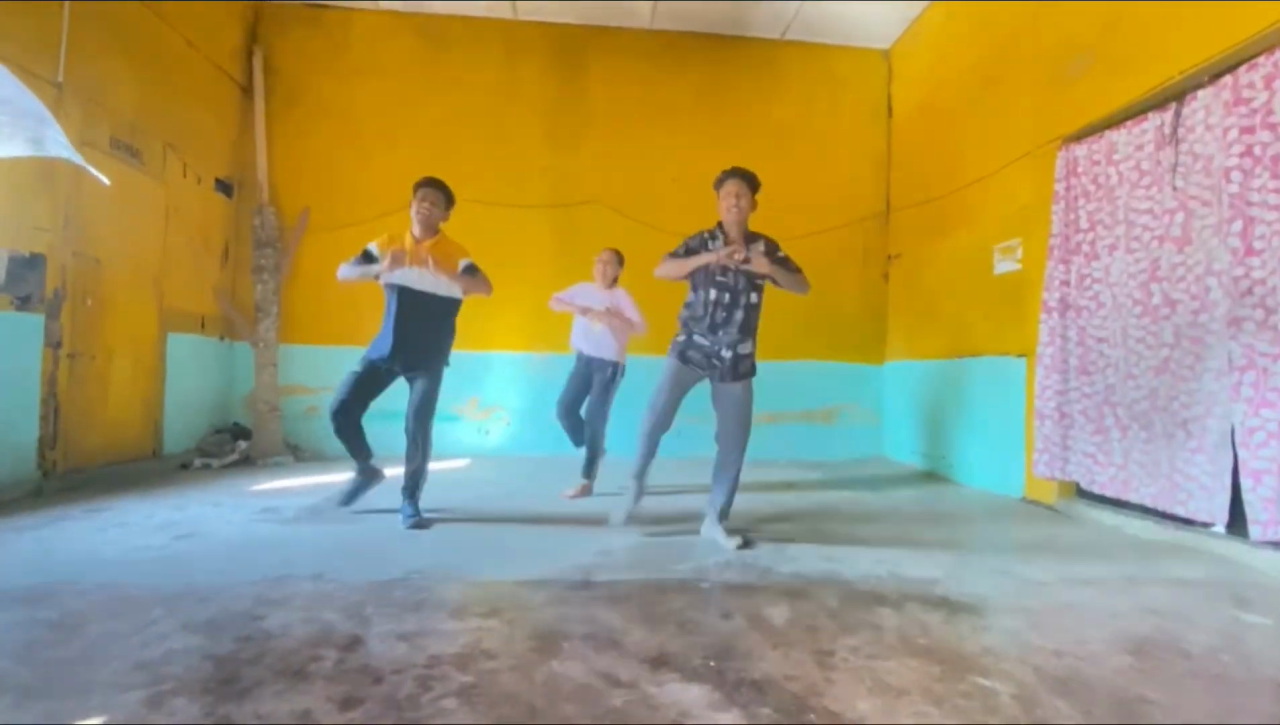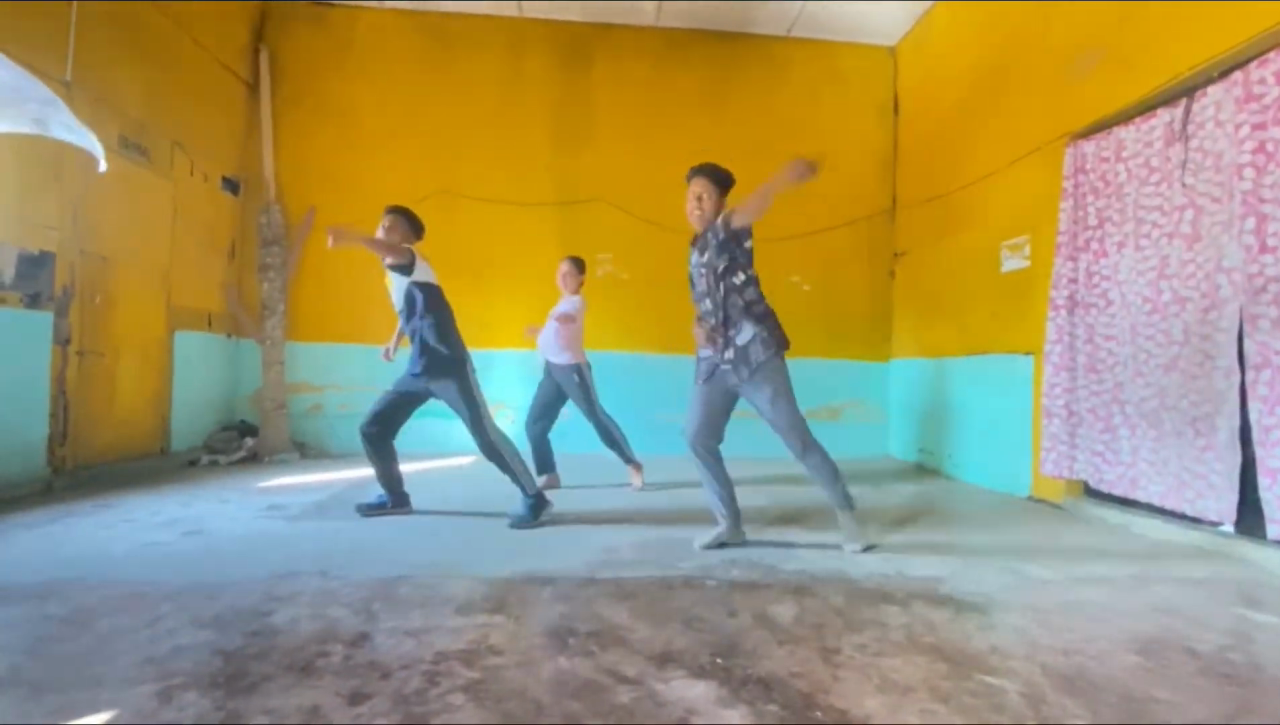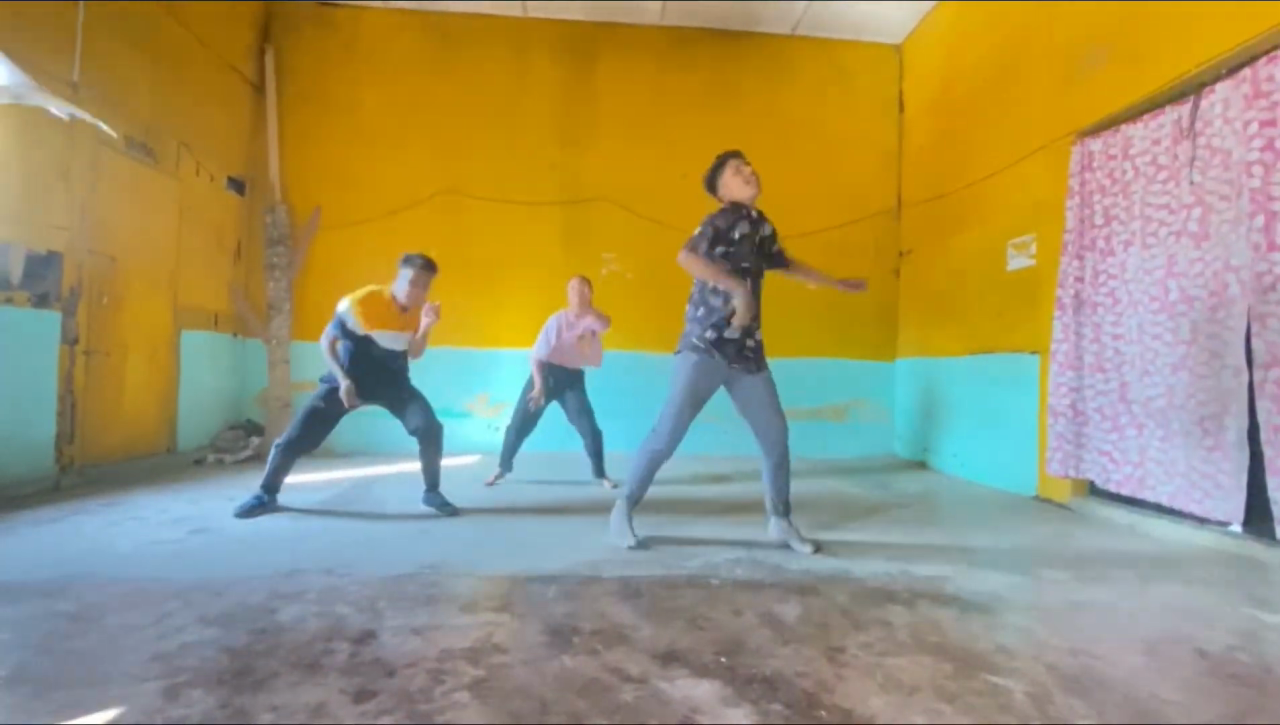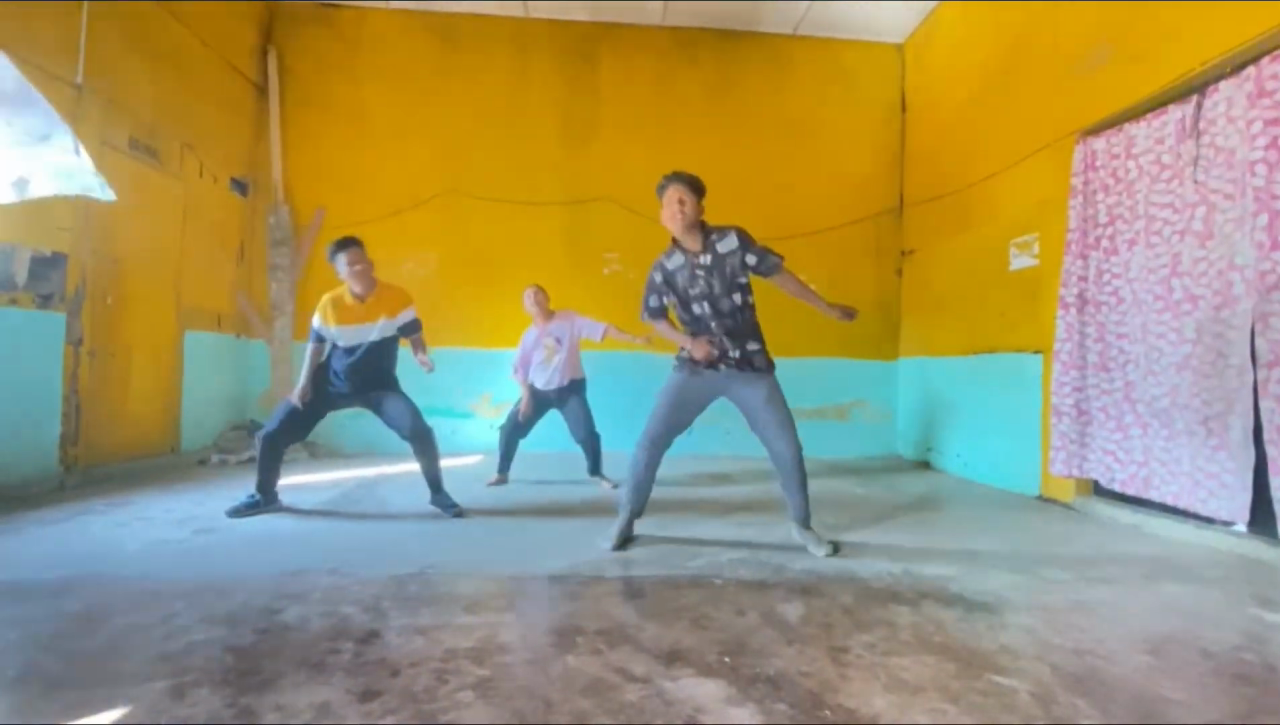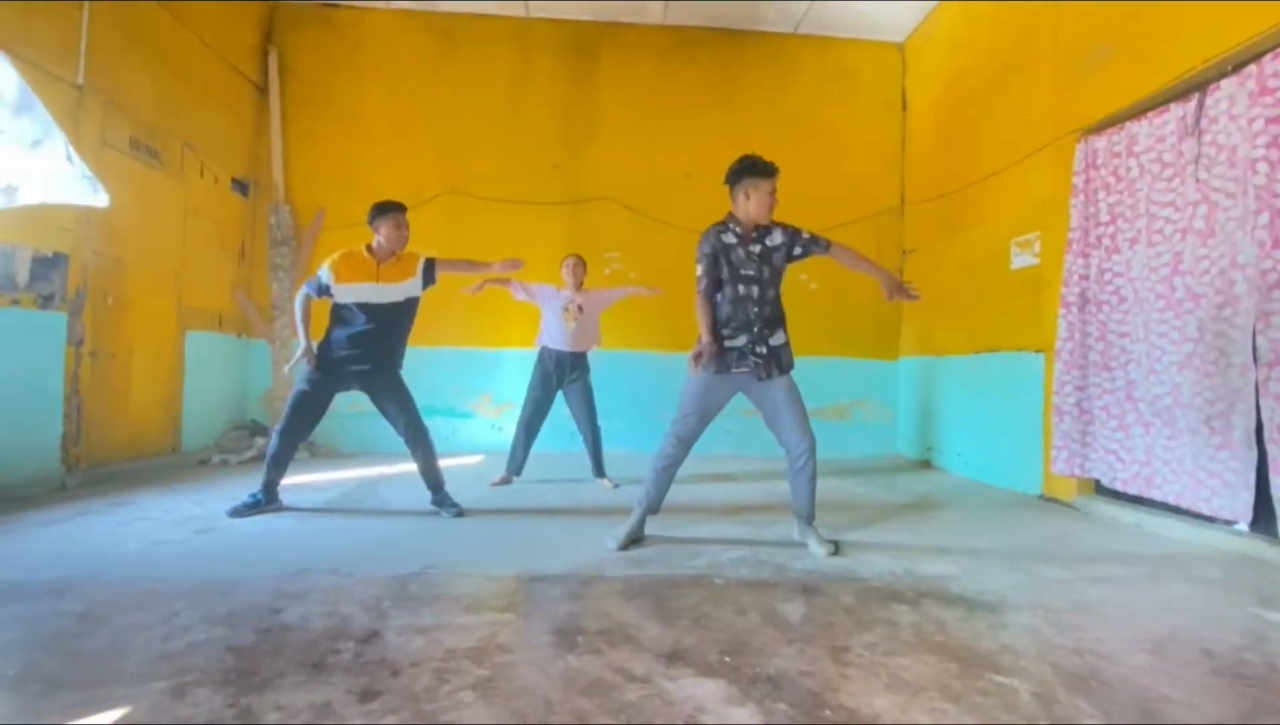
dt=0.7s
person 1, frame 1
left shoulder: (765, 248)
right shoulder: (703, 242)
left elbow: (802, 287)
right elbow: (661, 270)
left wrist: (769, 268)
right wrist: (711, 257)
left hip: (736, 358)
right hip: (691, 347)
left knee: (733, 441)
right knee: (656, 415)
left ankle: (715, 521)
right ankle: (637, 482)
person 1, frame 2
left shoulder: (723, 234)
right shoulder: (696, 252)
left elbow: (747, 210)
left wrist: (785, 176)
right wrist: (701, 327)
left hip: (755, 352)
right hip: (716, 359)
left knee: (797, 438)
right knee: (699, 438)
left ankle: (845, 511)
right ankle: (729, 523)
person 1, frame 3
left shoulder: (760, 228)
right shoulder: (721, 221)
left elbow: (785, 263)
right elbow: (686, 257)
left wrist: (838, 282)
right wrist: (736, 289)
left hip: (744, 350)
right hip: (703, 346)
left knee: (774, 436)
right knee: (669, 431)
left ankle: (780, 521)
right ankle: (625, 507)
person 1, frame 4
left shoulder: (732, 241)
right shoulder: (665, 267)
left elbow: (777, 272)
right elbow: (652, 317)
left wrist: (829, 308)
right wrist: (687, 343)
left hip: (749, 365)
right hip: (698, 367)
left knee: (787, 450)
right knee: (651, 439)
left ankle: (802, 526)
right ankle: (626, 520)
person 1, frame 5
left shoulder: (779, 237)
right shoulder: (715, 239)
left elbow: (831, 249)
right elbow: (704, 294)
left wrist: (883, 276)
right wrist: (705, 340)
left hip: (769, 363)
right hip: (719, 361)
left knee: (802, 445)
right knee: (677, 441)
left ankle: (804, 525)
right ankle: (638, 519)
person 2, frame 1
left shoulder: (454, 254)
right shoulder: (387, 244)
left elbow: (485, 288)
right elbow: (343, 273)
left wrist: (442, 269)
right wrist: (378, 268)
left hip: (428, 357)
right hip: (386, 350)
left knee: (417, 428)
right knee: (341, 410)
left ankle: (410, 501)
right ankle: (365, 470)
person 2, frame 2
left shoulder: (411, 259)
right shoulder: (398, 272)
left elbow: (392, 250)
left wrist: (352, 237)
right wrist: (394, 341)
left hip: (447, 365)
right hip: (418, 371)
left knee: (483, 431)
right knee: (372, 428)
left ankle: (533, 497)
right ankle: (394, 496)
person 2, frame 3
left shoulder: (419, 313)
right shoulder: (361, 302)
left elbow: (415, 354)
right elbow: (327, 342)
left wrist: (426, 326)
right wrist: (344, 380)
left hip: (391, 382)
right hip: (348, 383)
left knee: (430, 427)
right knee: (293, 439)
left ankle: (432, 492)
right ankle: (266, 494)
person 2, frame 4
left shoulder: (398, 299)
right shoulder: (330, 306)
left elbow: (415, 337)
right elbow: (315, 347)
left wrist: (422, 357)
right wrist: (304, 383)
left hip: (379, 385)
right hip: (331, 385)
left knee: (420, 431)
right knee: (271, 434)
left ankle: (438, 494)
right ankle: (265, 496)
person 2, frame 5
left shoulder: (412, 265)
right shoulder: (341, 263)
left elbow: (451, 265)
right elbow: (304, 296)
left wrist: (494, 266)
right wrist: (305, 343)
left hip: (381, 368)
right hip: (332, 362)
left knee: (414, 429)
right knee: (289, 427)
left ankle: (438, 493)
right ankle: (267, 494)
person 3, frame 1
left shoulder: (622, 297)
right shoulder: (582, 289)
left elbow: (640, 329)
right elbow: (554, 302)
left wrist: (615, 318)
right wrist: (576, 309)
left hip: (610, 365)
right hip: (584, 361)
left knee: (593, 422)
right knee: (564, 408)
left ankle: (587, 481)
right ankle: (591, 447)
person 3, frame 2
left shoulder: (575, 302)
right shoulder: (561, 301)
left elbow: (566, 318)
left wrist: (559, 316)
right wrist: (539, 333)
left hip: (573, 368)
right hip: (553, 369)
left knee: (597, 417)
right knee: (534, 424)
left ankle: (633, 464)
right ankle: (550, 475)
person 3, frame 3
left shoulder: (594, 317)
right shoulder: (556, 320)
left elbow: (606, 323)
right elbow: (537, 355)
left wrist: (589, 308)
right wrist: (538, 385)
left hip: (573, 379)
right hip: (547, 374)
left knee: (589, 429)
right knee: (518, 426)
left ankle: (600, 474)
right ankle: (502, 469)
person 3, frame 4
left shoulder: (570, 320)
right shoulder: (529, 336)
left elbow: (603, 330)
right elbow: (518, 369)
left wrist: (634, 338)
right wrist: (525, 395)
left hip: (570, 389)
right hip: (540, 391)
left knee: (586, 434)
right knee: (509, 428)
left ankle: (596, 473)
right ankle: (502, 474)
person 3, frame 5
left shoulder: (595, 298)
right shoulder: (548, 293)
left elbow: (625, 290)
right elbow: (514, 285)
left wrist: (642, 289)
right wrist: (486, 282)
left hip: (576, 363)
right hip: (548, 361)
left knee: (589, 424)
right knee: (528, 420)
left ankle: (600, 473)
right ankle: (510, 472)
